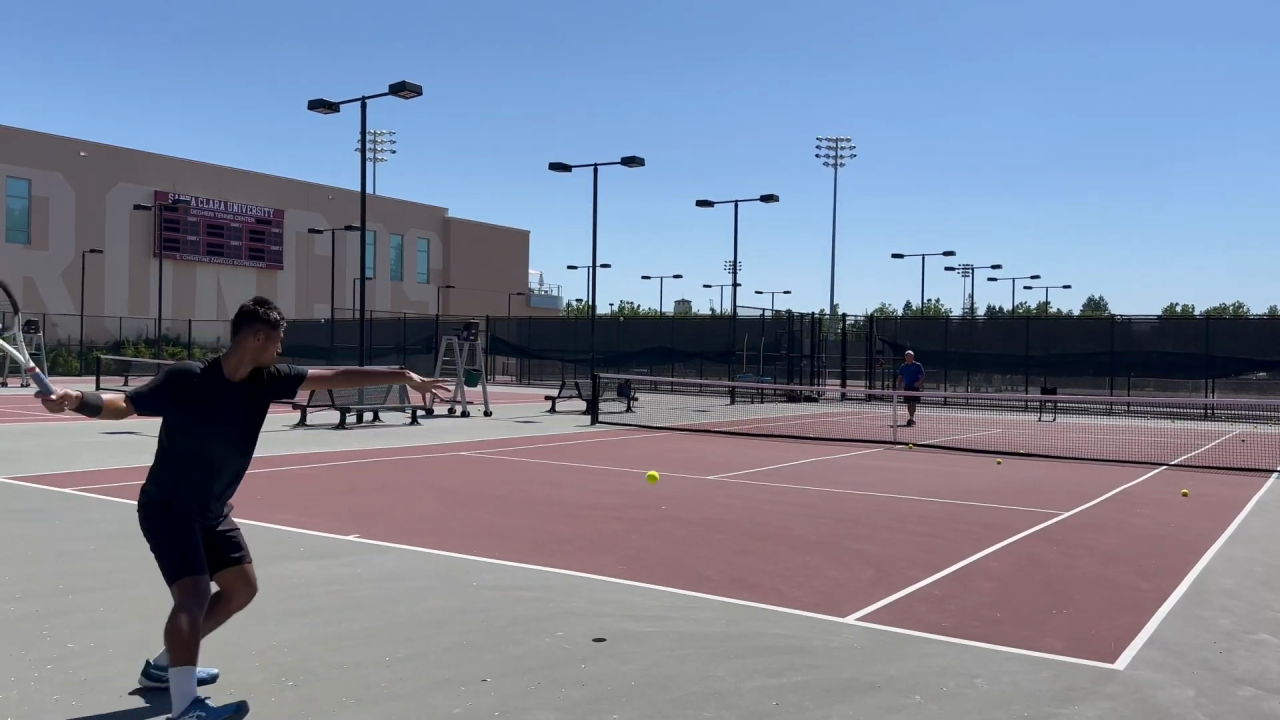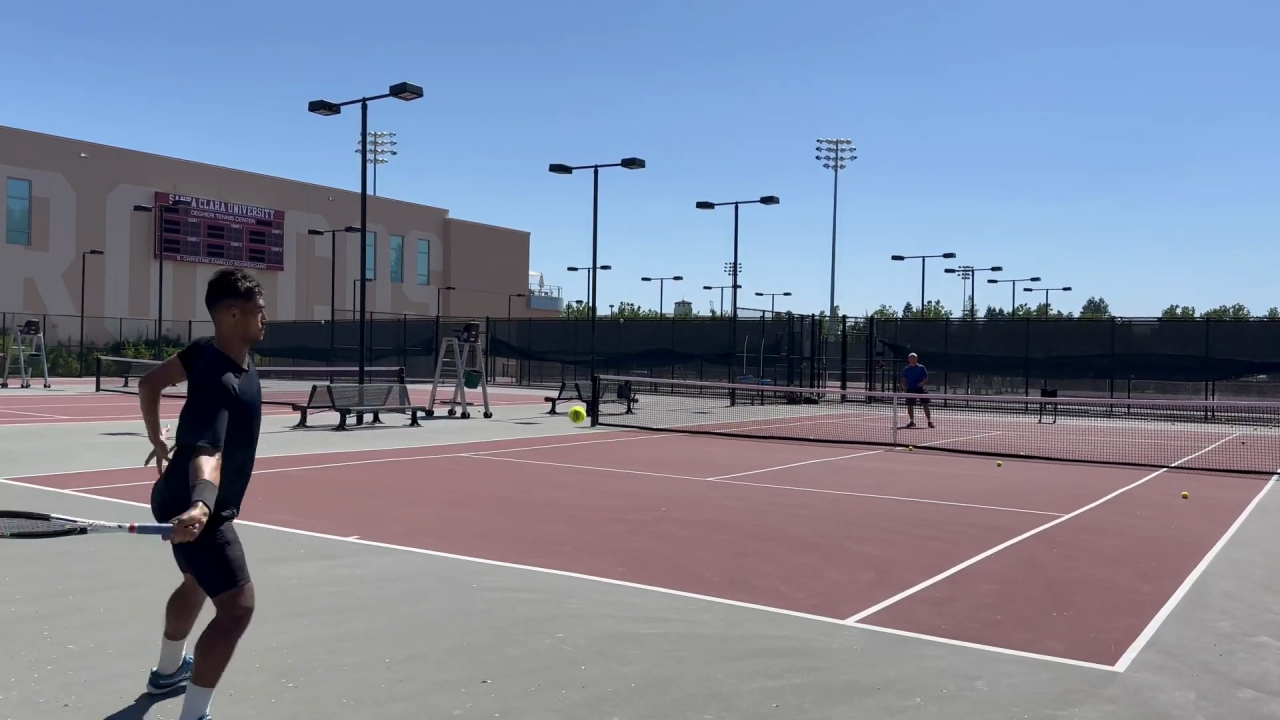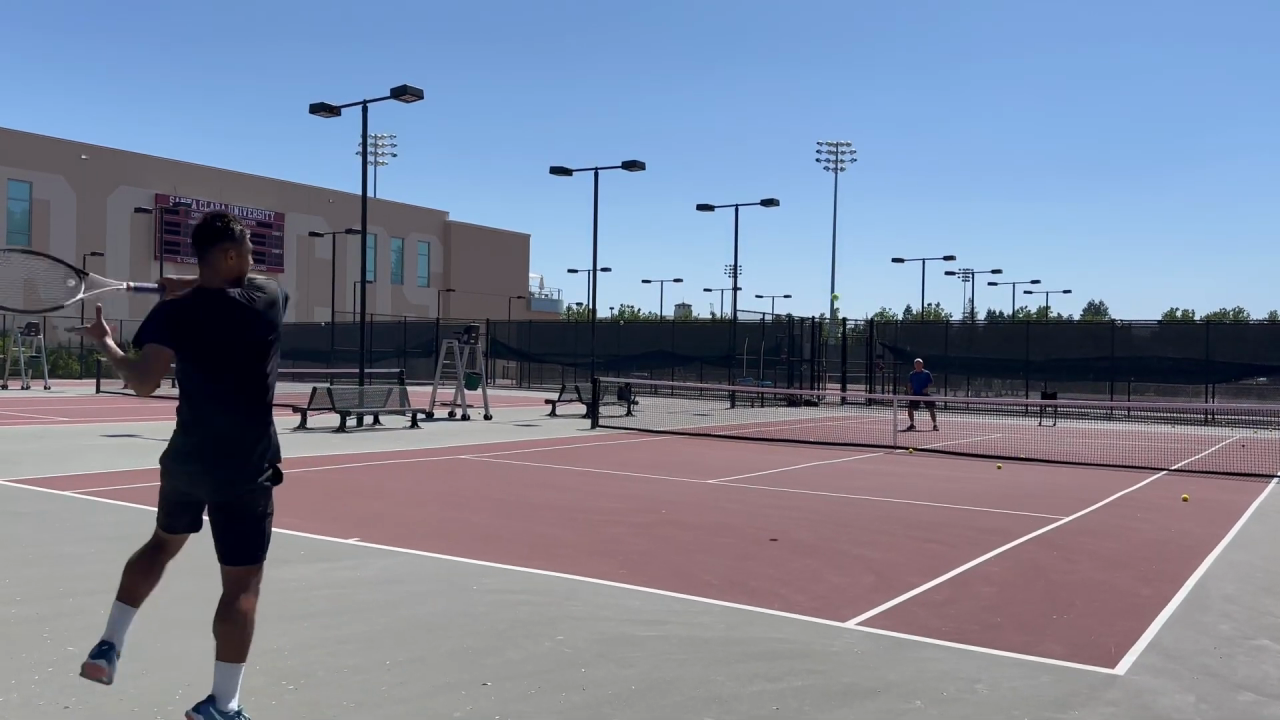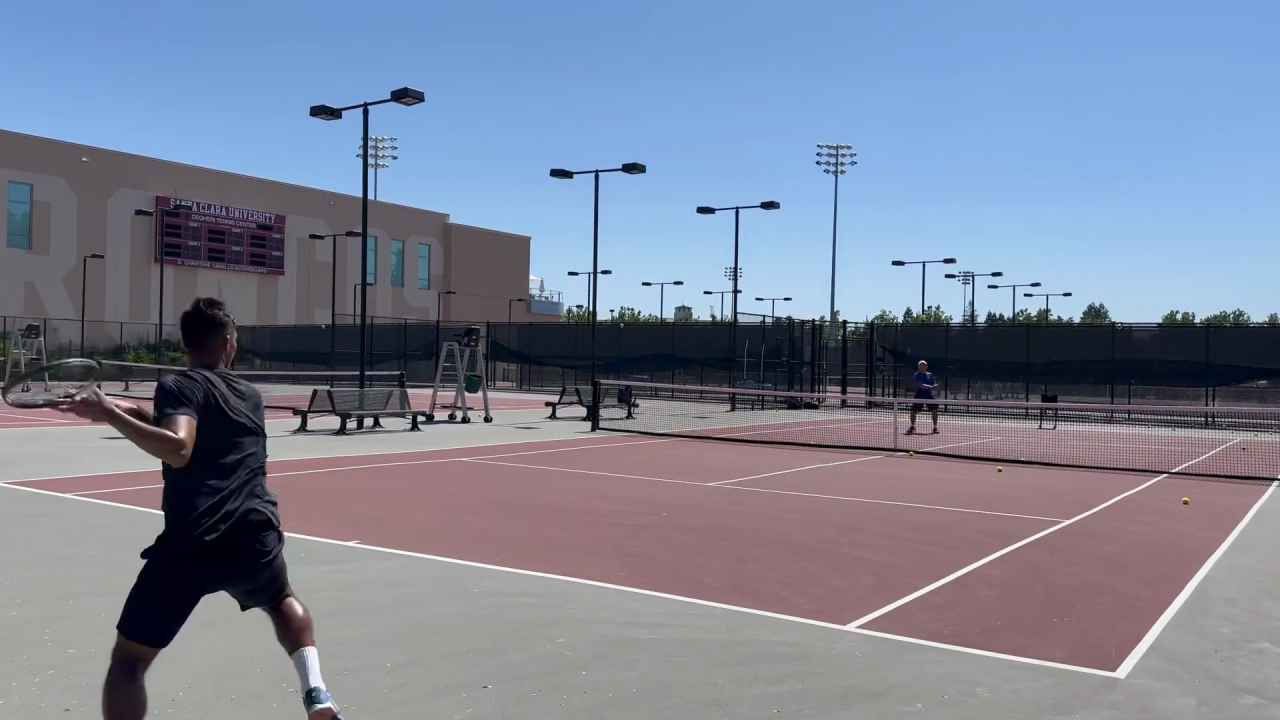
dt=0.3s
person 1, frame 1
left shoulder: (266, 379)
right shoulder: (184, 378)
left elbow: (334, 377)
right elbow: (124, 405)
left wrist: (401, 375)
right wrist: (76, 400)
left hip: (211, 509)
right hip: (165, 508)
left knee: (243, 587)
right knee: (194, 591)
left ankle: (164, 666)
person 1, frame 2
left shoulder: (204, 354)
right shoulder: (221, 383)
left elbow: (151, 382)
right elbow: (207, 457)
left wrist: (160, 442)
right wrist: (202, 504)
left hip: (197, 503)
right hip: (203, 509)
left knee: (200, 583)
right knee: (238, 605)
left ankle: (168, 669)
person 1, frame 3
left shoulder: (174, 311)
right shoulder: (266, 298)
left elbow: (144, 381)
left wrist: (105, 345)
right wrist: (182, 284)
left hip: (186, 459)
right hip: (244, 469)
left knee: (162, 545)
right knee: (241, 585)
left ankle: (107, 649)
person 1, frame 4
left shoulder: (179, 386)
right shoulder: (250, 397)
left elbow: (178, 450)
left wrist: (114, 415)
right wrist: (121, 410)
left hip: (188, 549)
right hip: (255, 545)
left knee: (128, 660)
right knee: (283, 601)
